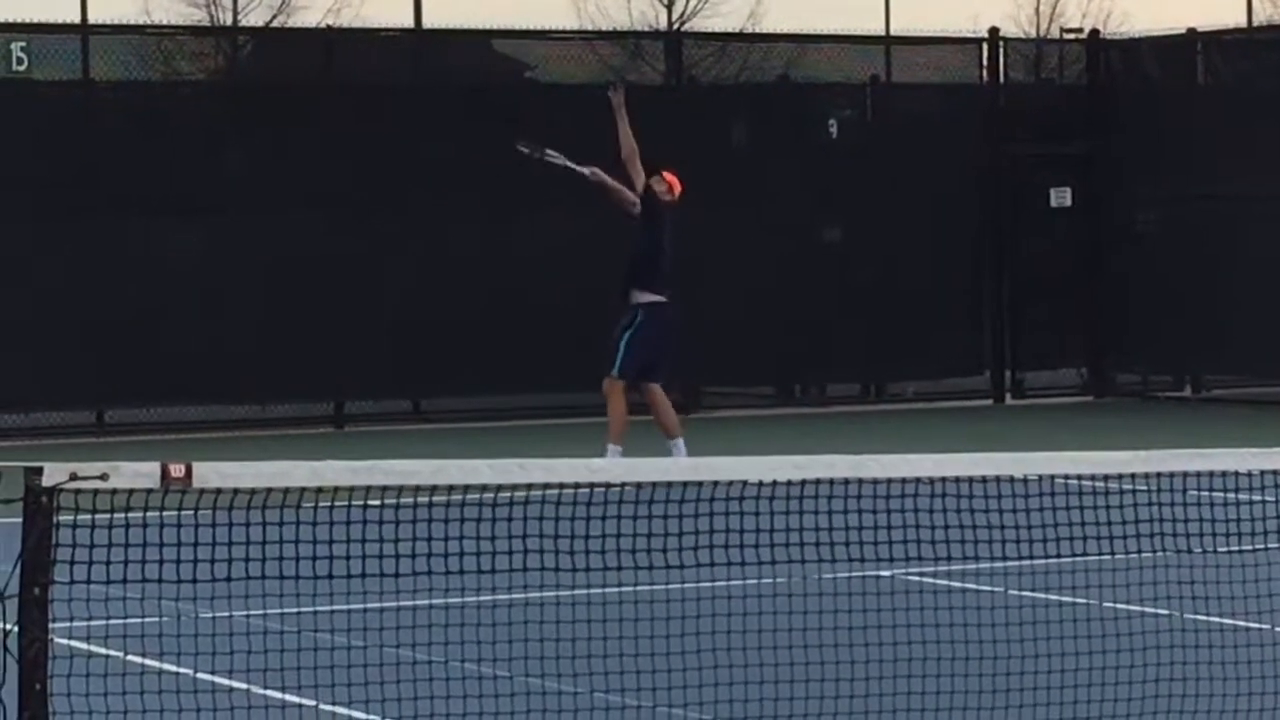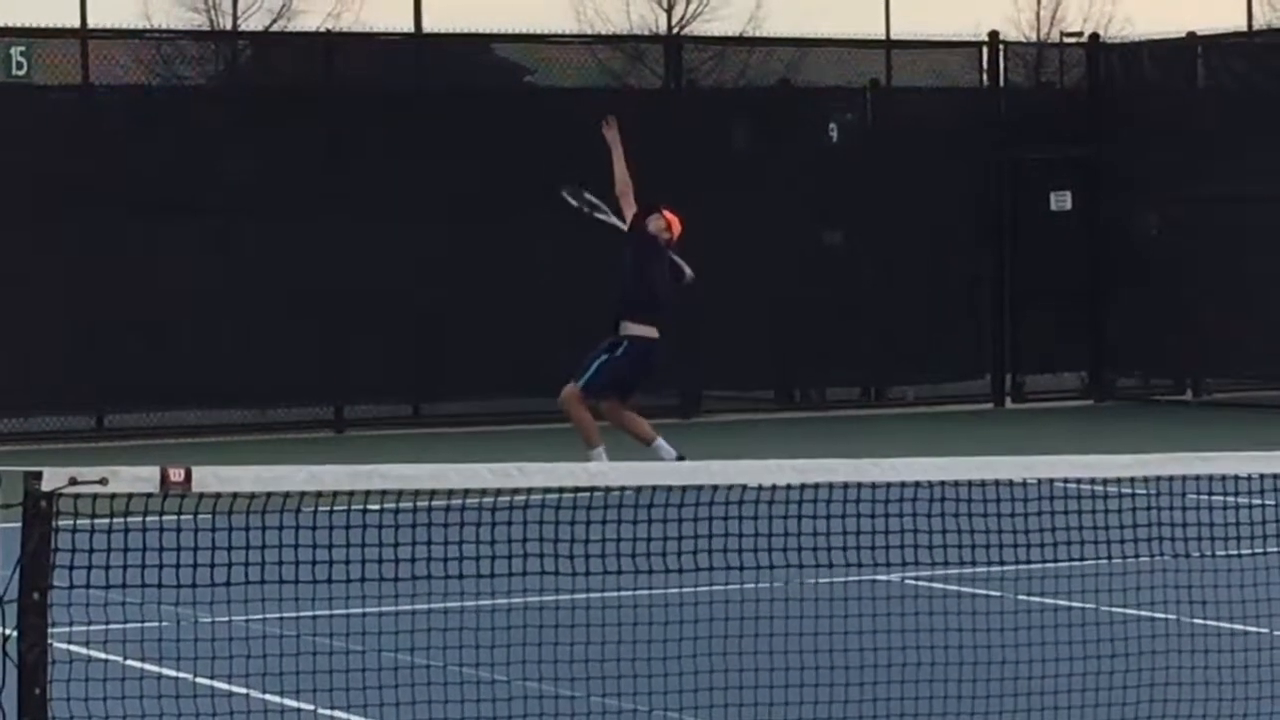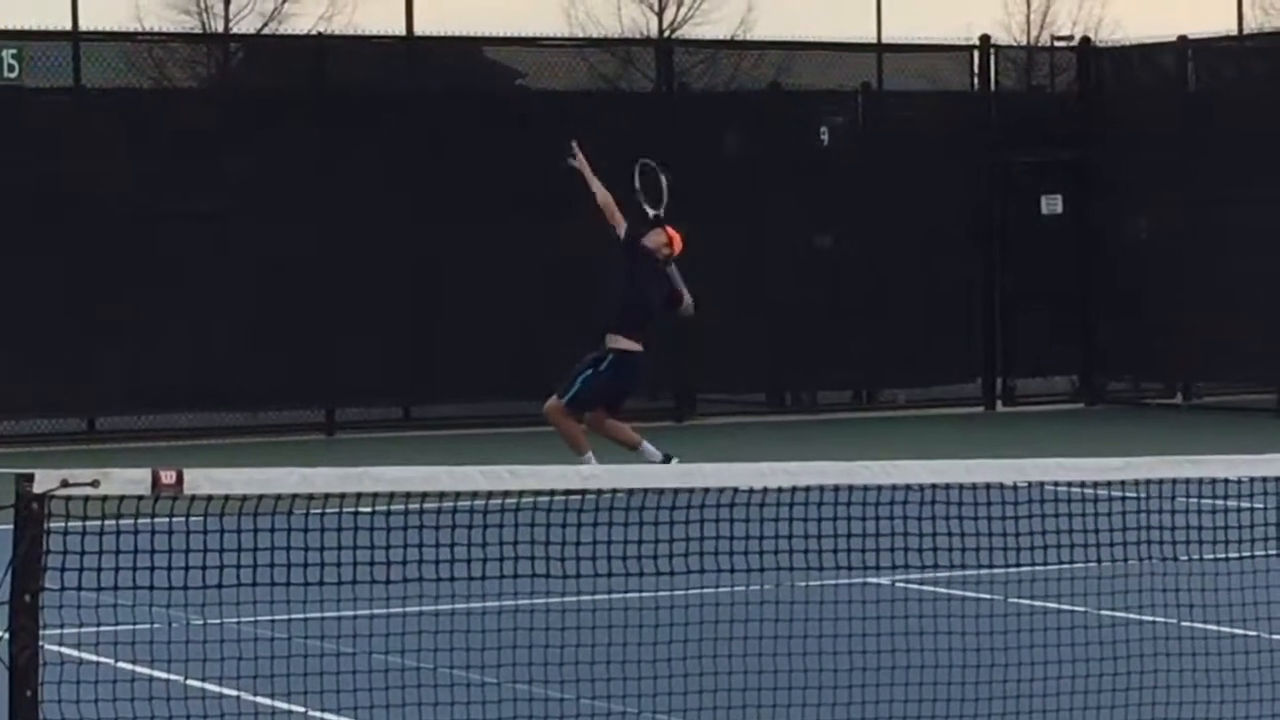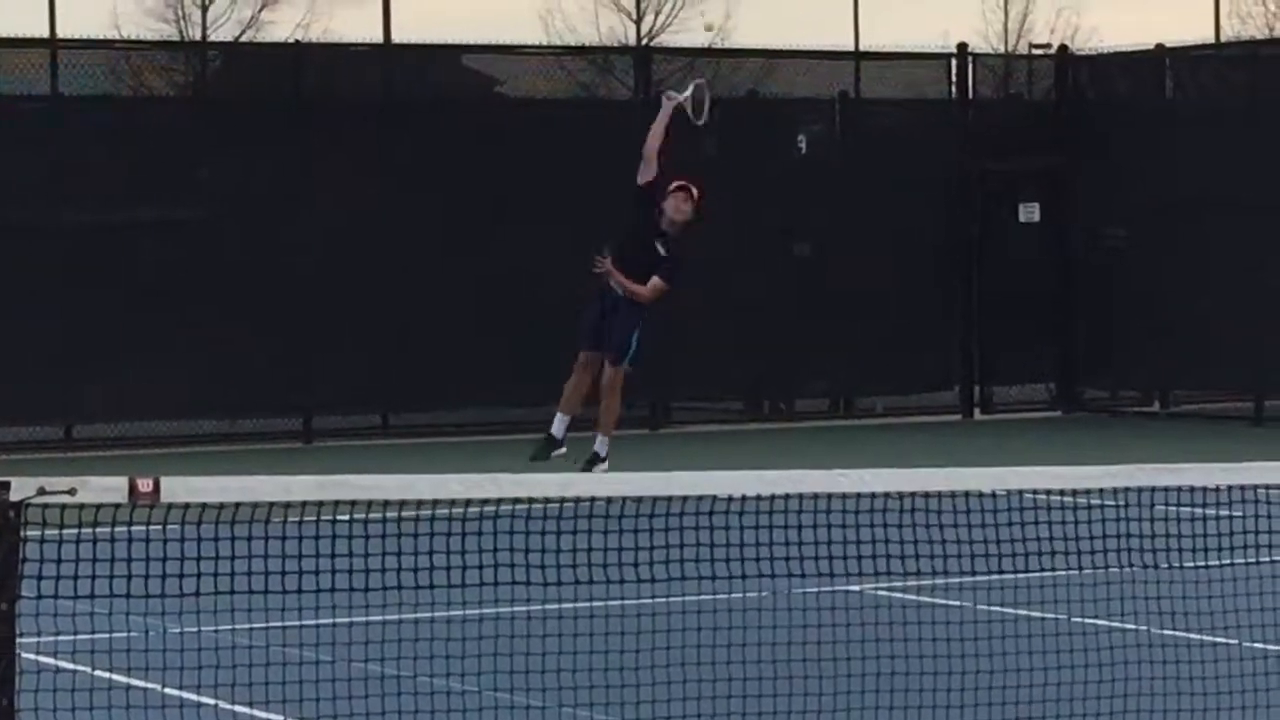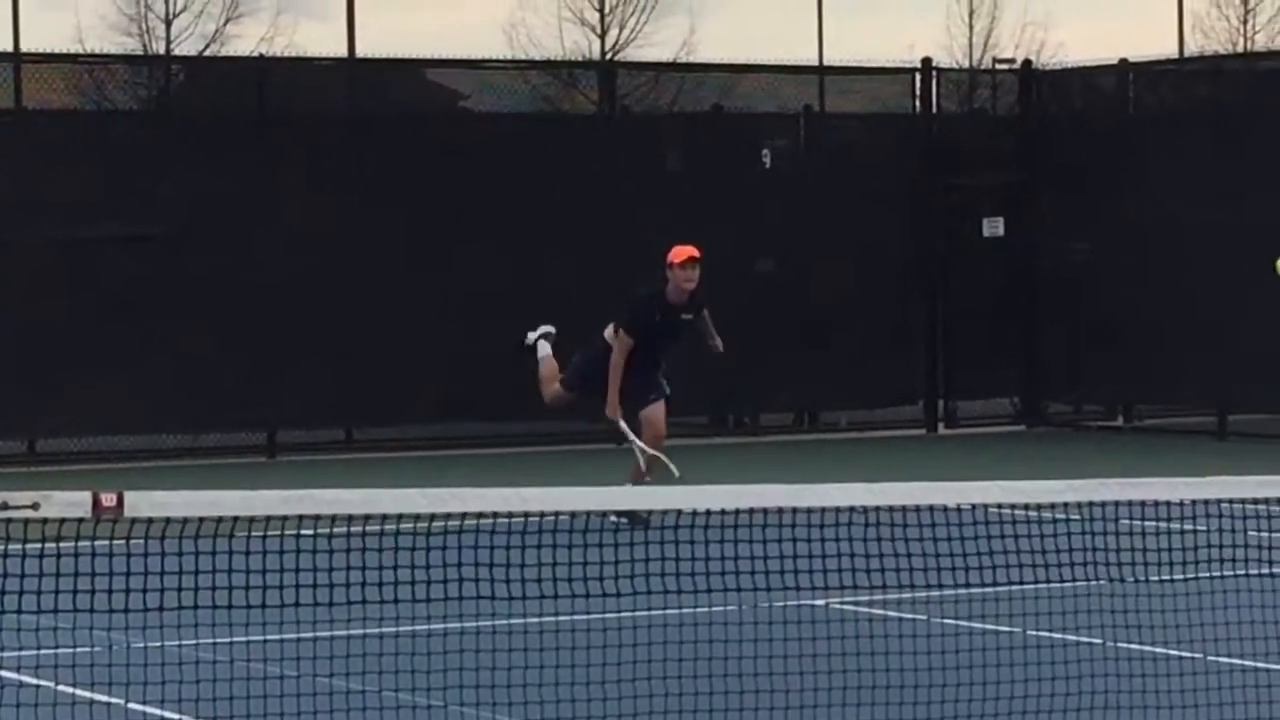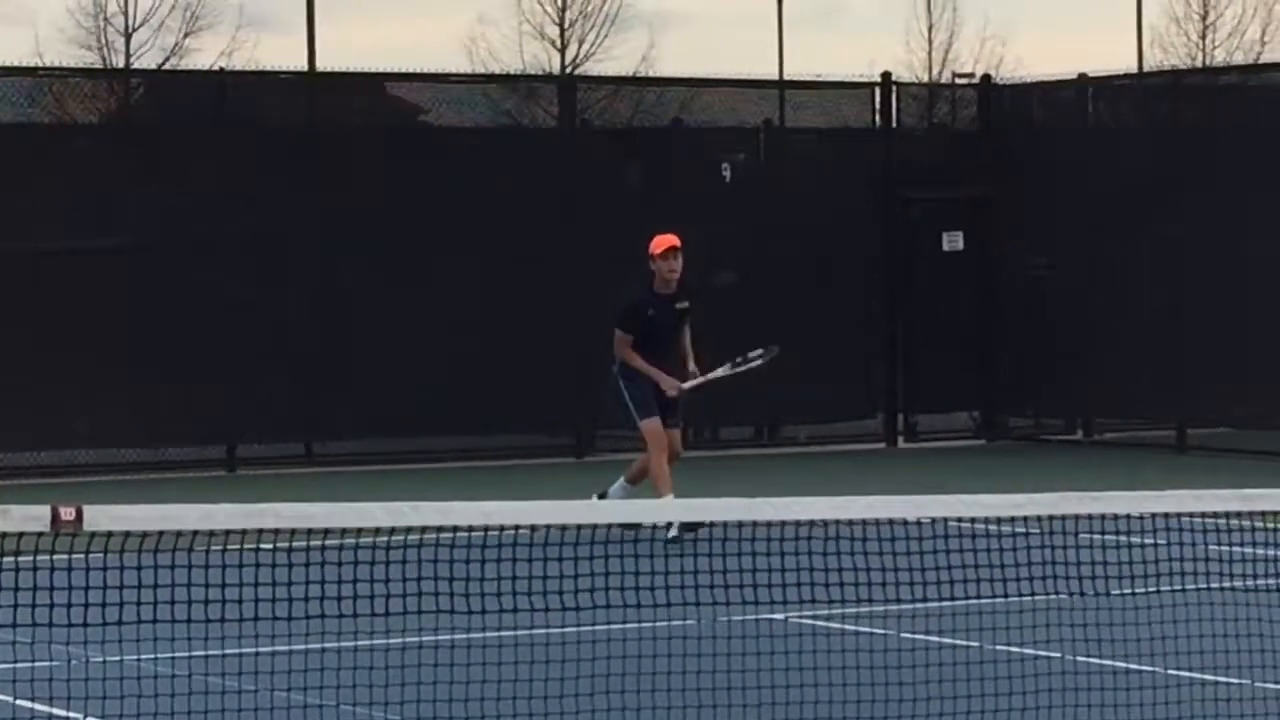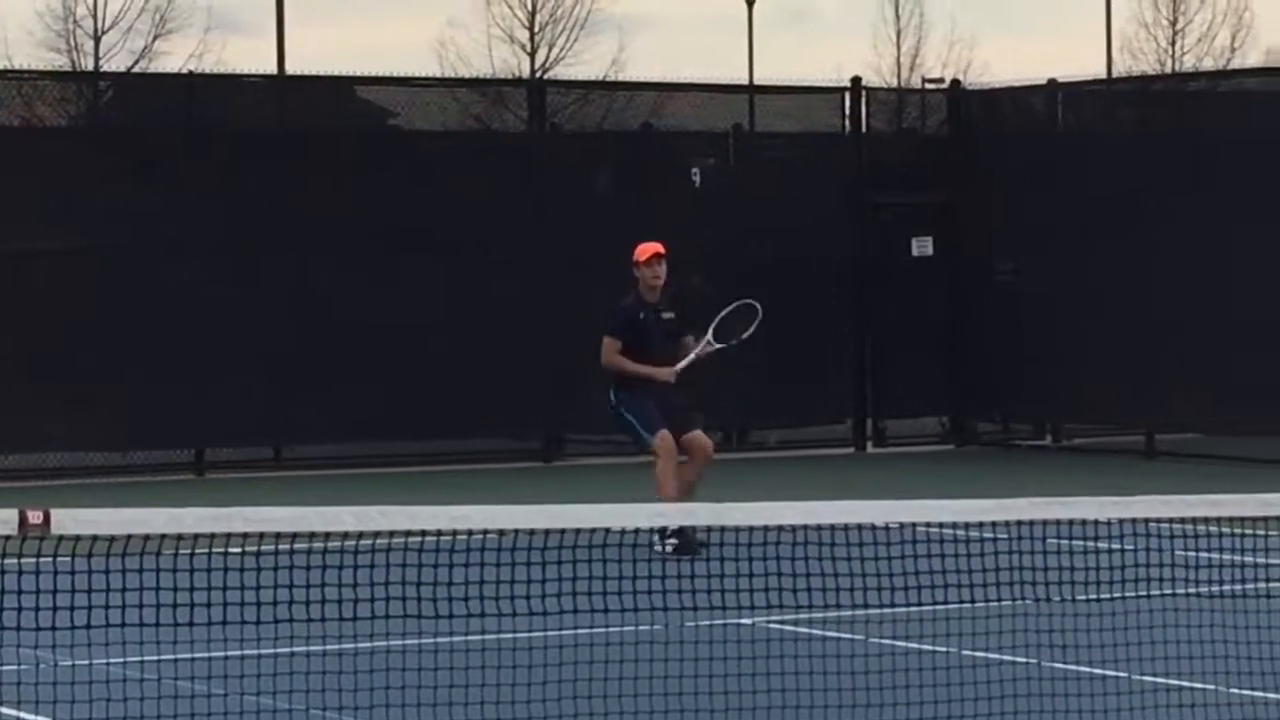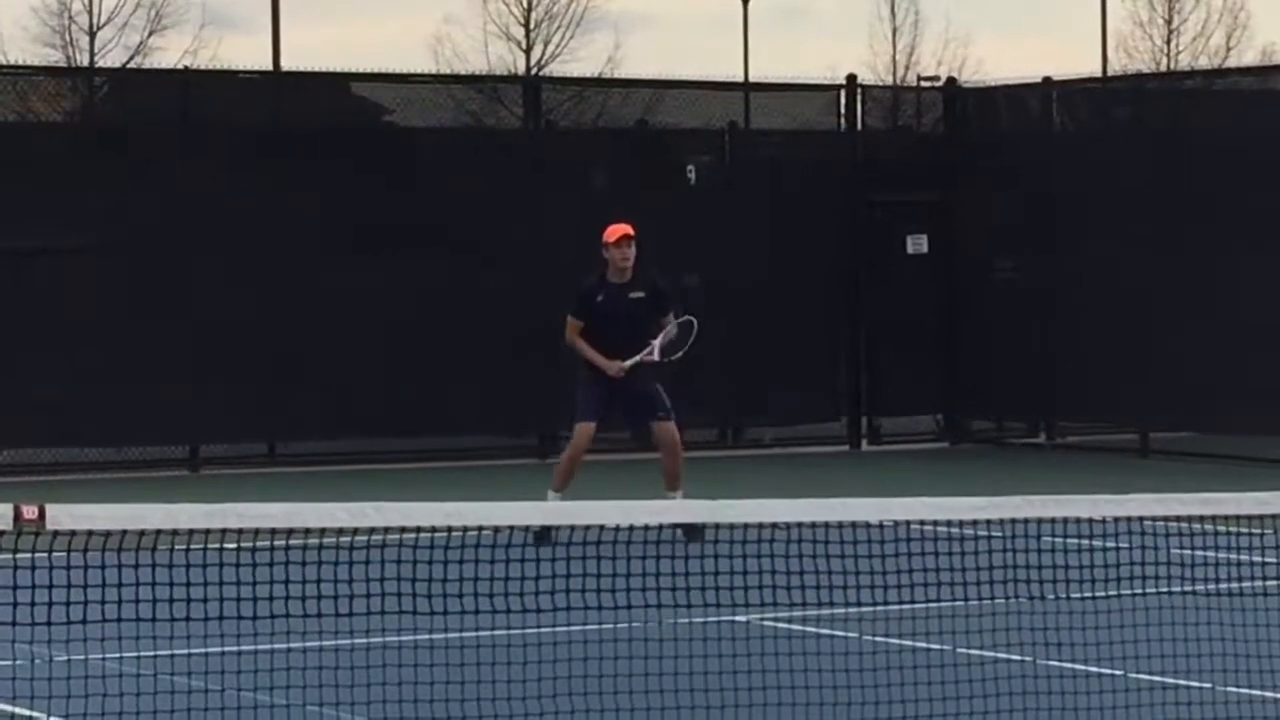
dt=0.3s
person 1, frame 1
left shoulder: (658, 212)
right shoulder: (652, 215)
left elbow: (632, 161)
right elbow: (634, 203)
left wrist: (620, 112)
right wrist: (606, 179)
left hip: (646, 312)
right hip: (653, 312)
left knee: (613, 386)
right knee: (651, 388)
left ankle: (613, 461)
right ankle: (681, 458)
person 1, frame 2
left shoulder: (647, 248)
right shoulder: (667, 263)
left elbow: (624, 193)
right elbow: (688, 275)
left wrist: (614, 143)
left hip: (632, 343)
right hip: (642, 343)
left knee: (571, 397)
right knee: (612, 407)
left ankle: (601, 466)
right ankle: (670, 457)
person 1, frame 3
left shoulder: (642, 258)
right shoulder: (662, 279)
left elbow: (612, 213)
right elbow: (688, 308)
left wrist: (585, 170)
right wrist: (675, 274)
left hip: (616, 359)
right hip: (626, 358)
left knee: (554, 410)
right knee: (597, 420)
right ankle: (656, 458)
person 1, frame 4
left shoulder: (676, 254)
right shoulder: (649, 213)
left elbow: (646, 296)
right elbow: (650, 154)
left wrist: (617, 278)
right wrist: (666, 110)
left hip: (629, 308)
right hip: (605, 295)
left knee: (611, 381)
right knee: (585, 366)
left ankle: (600, 453)
right ankle: (556, 436)
person 1, frame 5
left shoulder: (694, 299)
right shoulder: (645, 306)
right elbow: (620, 351)
left wrist: (713, 336)
right wrist: (611, 399)
left hip: (647, 368)
right hip: (611, 354)
left knee: (656, 433)
right knee: (552, 395)
right ankle: (544, 341)
person 1, frame 6
left shoulder: (683, 294)
right shoulder: (637, 301)
right elbow: (621, 350)
left wrist: (689, 361)
right wrist: (658, 377)
left hip: (667, 378)
right hip: (636, 375)
left knee: (672, 450)
right knee: (656, 443)
left ankle: (612, 496)
right ankle: (672, 517)
person 1, frame 7
left shoulder: (672, 308)
right shoulder: (628, 310)
left elbow: (687, 348)
right elbow: (608, 358)
right wrist: (652, 372)
left hip: (666, 392)
right hip: (631, 393)
left knee: (703, 450)
right knee: (666, 448)
left ankle: (671, 523)
right ankle: (666, 530)
person 1, frame 8
left shoulder: (649, 288)
right shoulder: (590, 291)
left elbow: (669, 327)
right elbow: (571, 336)
right wrist: (602, 362)
left hip: (638, 374)
right hip: (597, 376)
left knee: (671, 441)
right knee: (580, 443)
